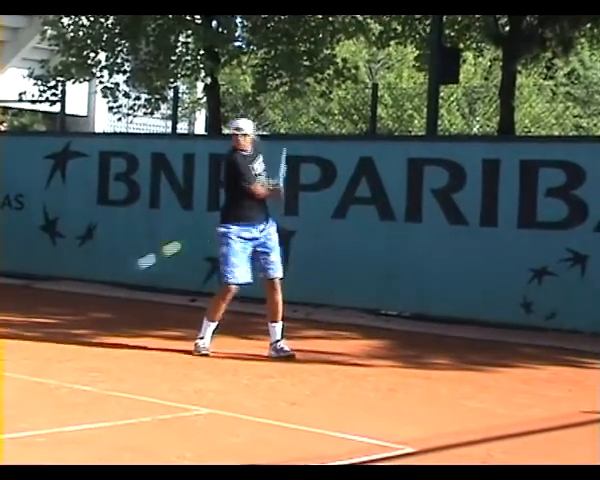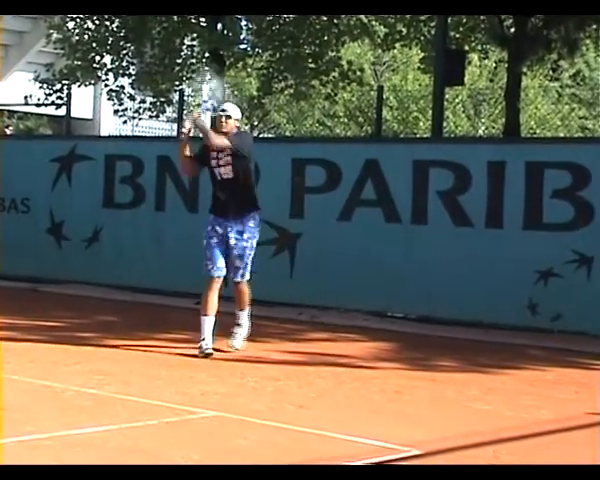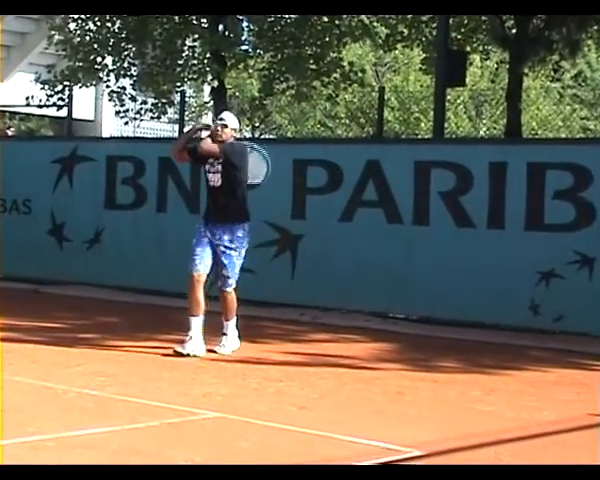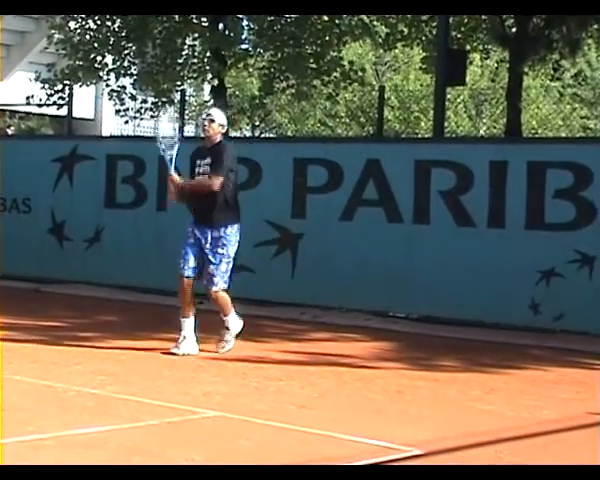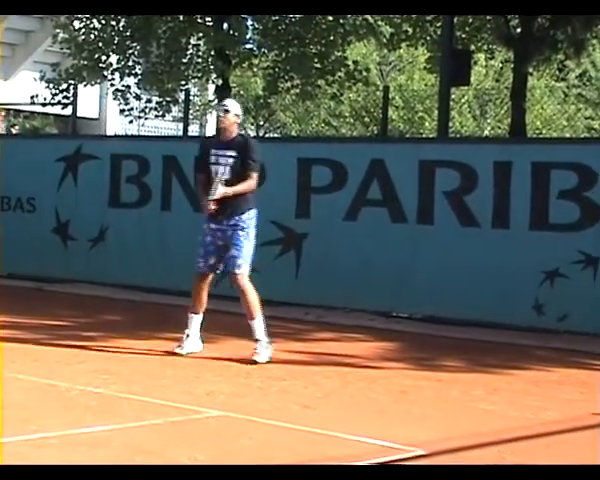
dt=0.3s
person 1, frame 1
left shoulder: (256, 151)
right shoulder: (233, 159)
right elbow: (258, 191)
left wrist: (271, 188)
right wrist: (275, 189)
left hip: (264, 226)
right hip: (234, 229)
left knee: (273, 282)
right knee: (229, 287)
left ankle: (276, 342)
right ankle: (203, 338)
person 1, frame 2
left shoulder: (244, 138)
right shoulder: (205, 147)
left elbow: (218, 142)
right elbow: (188, 170)
left wrist: (202, 125)
right wrist: (185, 139)
left hip: (244, 220)
right hip: (217, 219)
left knee: (239, 279)
right knee: (214, 279)
left ankle: (241, 325)
right ankle: (205, 339)
person 1, frame 3
left shoulder: (237, 149)
right shoulder: (210, 150)
left elbow: (204, 148)
right elbow: (178, 153)
left wrist: (201, 137)
right wrist: (193, 131)
left hip: (234, 227)
right hip: (209, 225)
left knee: (226, 287)
right knee: (196, 277)
left ankle: (230, 335)
right ankle: (195, 339)
person 1, frame 4
left shoulder: (224, 150)
right shoulder: (197, 153)
left elbow: (214, 184)
left wrist: (182, 183)
right wrist: (179, 191)
left hip: (224, 228)
right hip: (198, 226)
left knee: (215, 289)
right knee: (185, 282)
left ankle: (232, 323)
right ankle: (188, 339)
person 1, frame 5
left shoulder: (246, 145)
right shoulder: (207, 145)
left elbow: (253, 181)
right elbow: (202, 179)
left wrist: (229, 191)
right wrist: (206, 199)
left hip: (242, 218)
right hip: (215, 220)
left knee: (240, 277)
right knee: (202, 275)
left ankle: (262, 341)
right ankle: (192, 337)
